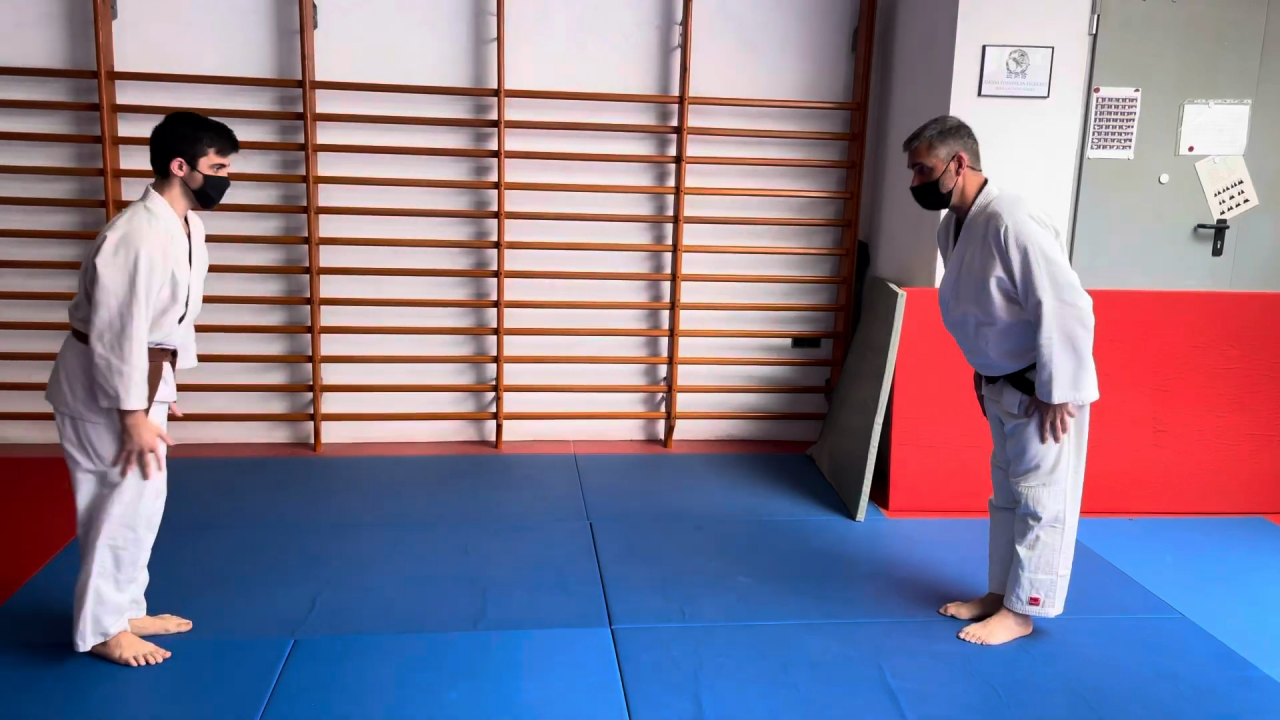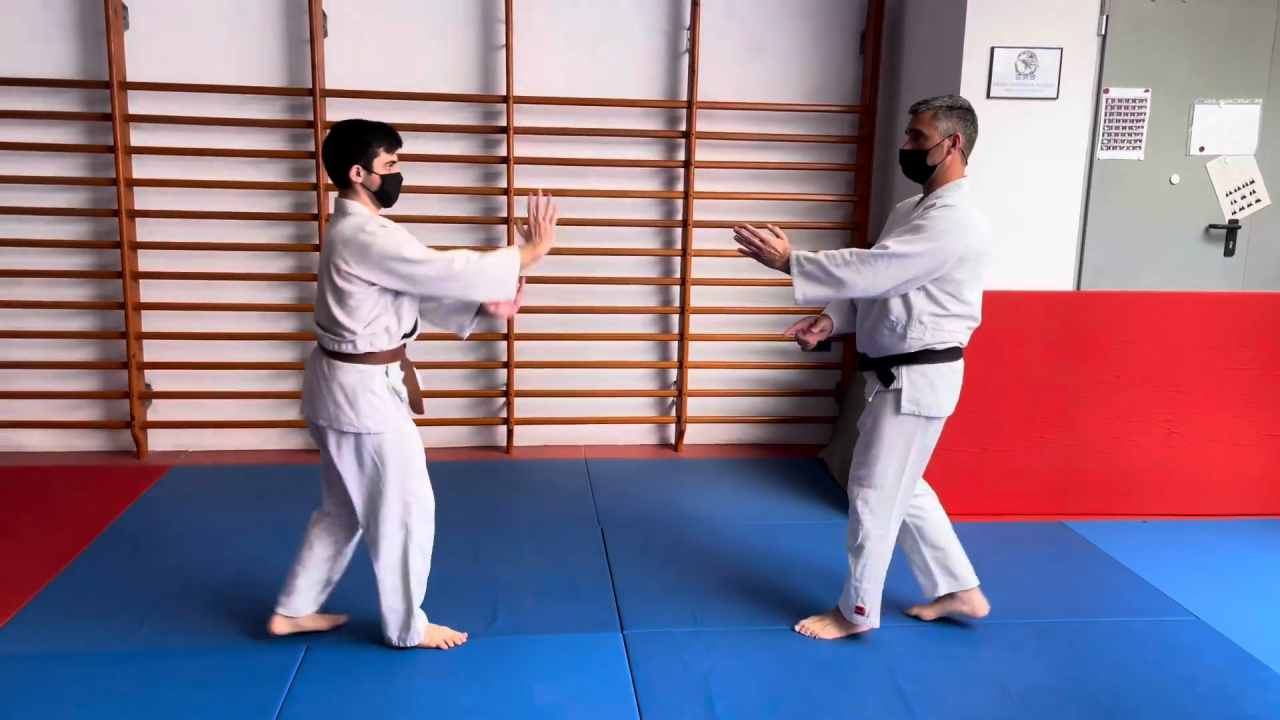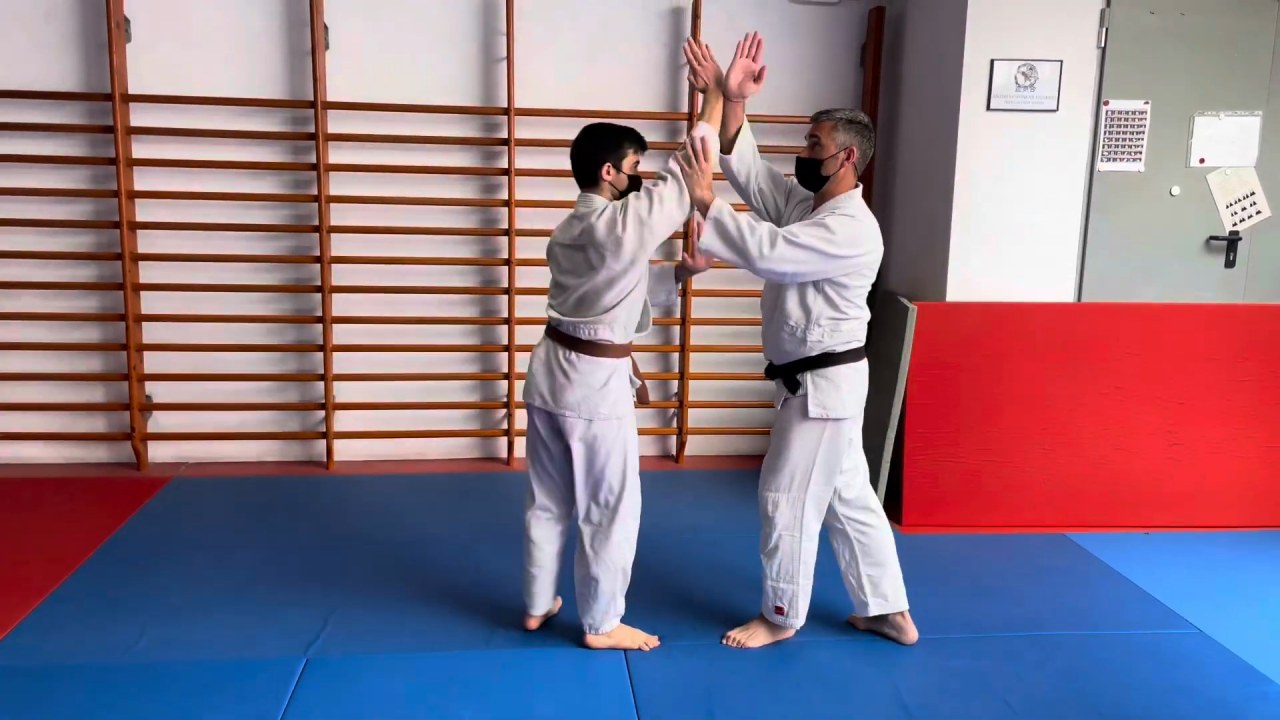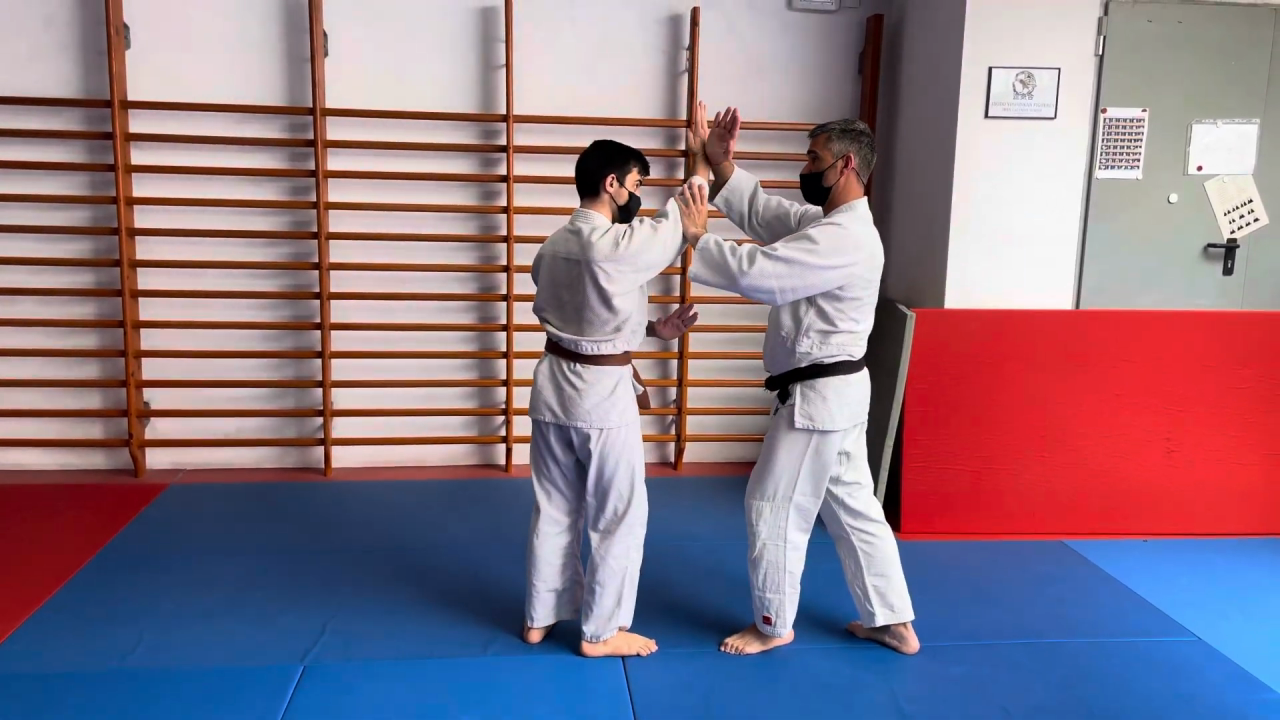
dt=1s
person 1, frame 1
left shoulder: (1012, 223)
right shoulder: (951, 226)
left elbow: (1065, 309)
left wrist: (1057, 394)
right wrist: (984, 371)
left hip: (1049, 385)
right hip: (1005, 384)
left knee: (1043, 499)
right knee: (1009, 493)
left ankle: (1021, 610)
right ankle: (1001, 593)
person 1, frame 2
left shoulder: (957, 222)
right shoulder: (914, 209)
left elbow: (874, 269)
right elbow: (875, 280)
left wrist: (788, 261)
right wrist: (831, 320)
left hip: (917, 378)
right hip: (902, 374)
left knee: (875, 493)
right knee: (900, 486)
left ankle: (855, 612)
right ankle: (957, 588)
person 1, frame 3
left shoulder: (851, 229)
right shoulder: (804, 203)
left elbow: (768, 250)
right elbow: (748, 168)
left wrist: (706, 202)
right wrist: (732, 100)
left hip: (823, 383)
right hip: (819, 380)
left knee: (788, 500)
right knee: (850, 497)
left ankle: (781, 616)
right ankle: (889, 611)
person 1, frame 4
left shoulder: (845, 237)
right shoulder: (824, 222)
left elbow: (758, 273)
right elbow: (758, 209)
left wrist: (699, 237)
right wrist: (718, 160)
left hip: (817, 395)
right hip: (836, 390)
left knee: (773, 508)
right knee: (853, 506)
left ankle: (773, 625)
right ankle: (893, 621)
person 2, frame 1
left shoulder: (186, 225)
right shoulder: (139, 234)
right elbow: (117, 331)
left wrist: (163, 390)
right wrist: (135, 414)
left hip: (143, 378)
right hip: (103, 384)
left knee: (138, 498)
right knee: (124, 500)
left ankle: (124, 611)
right ankle: (102, 628)
person 2, frame 2
left shoulder: (355, 227)
right shoulder: (365, 236)
left elbow: (422, 290)
right elbow: (444, 270)
left wrist: (483, 306)
right wrist: (529, 251)
left hip: (345, 381)
right hip: (363, 388)
left knee: (343, 509)
right knee: (406, 507)
left ankle: (294, 608)
right ankle: (405, 624)
person 2, frame 3
left shoulder: (566, 231)
right shoulder: (625, 222)
right elbow: (688, 172)
left wrist: (681, 270)
right wrist: (714, 98)
left hip: (550, 371)
right hip: (597, 382)
left knee: (547, 499)
right knee: (610, 508)
left ankle: (536, 602)
right ankle: (601, 622)
person 2, frame 4
left shoulder: (553, 245)
right shoulder: (619, 246)
right elbow: (679, 222)
left wrist: (652, 329)
right wrist: (706, 163)
left hip: (554, 384)
right hip: (602, 394)
left knee: (554, 508)
right knee: (619, 516)
left ankle: (540, 616)
right ankle: (600, 631)
